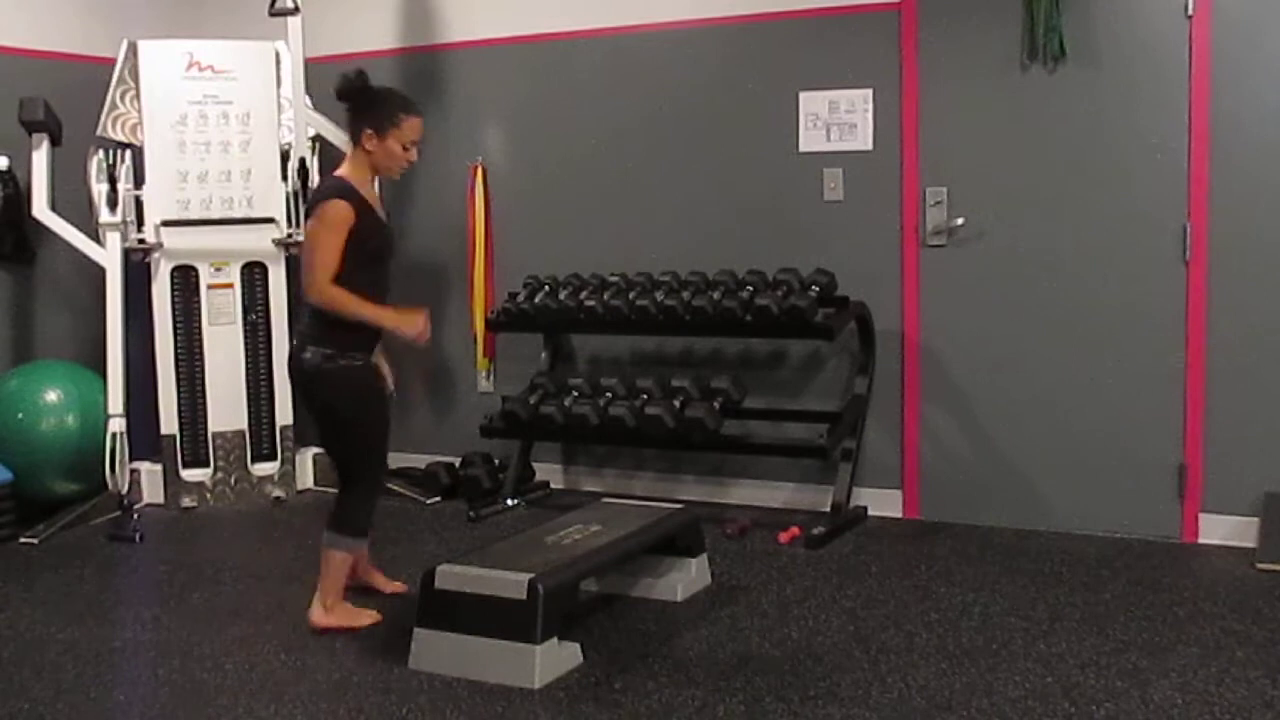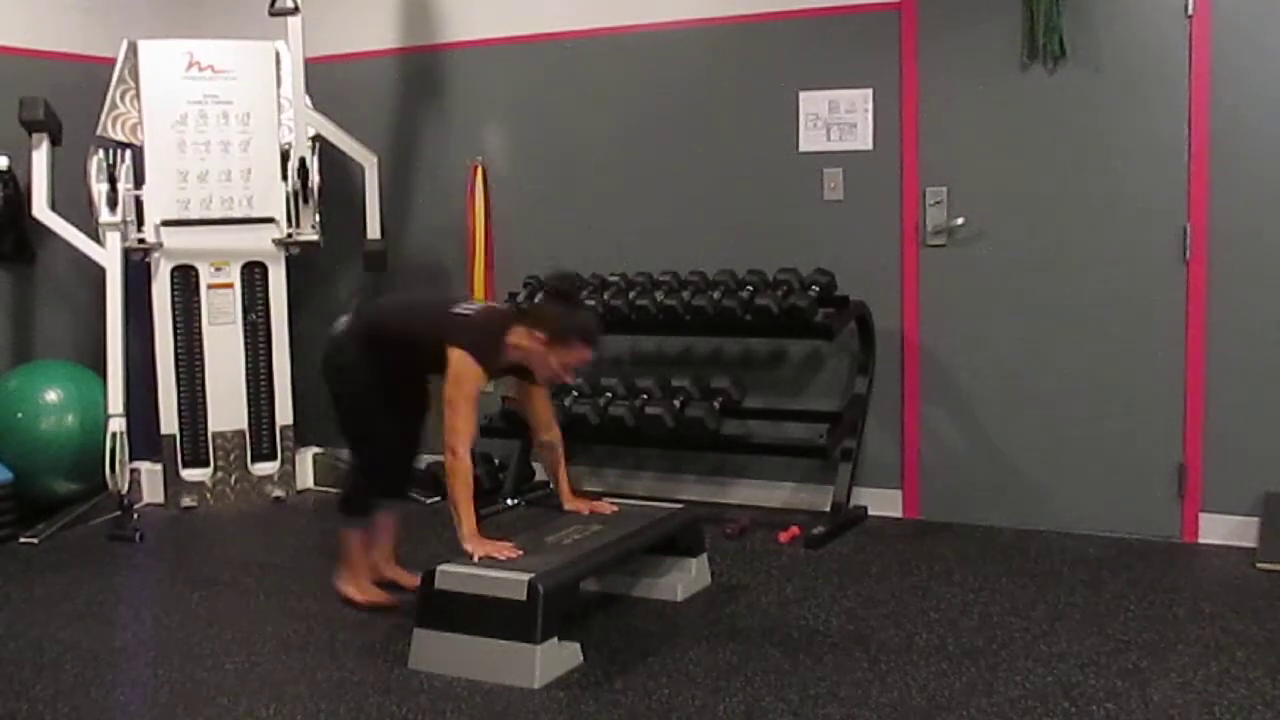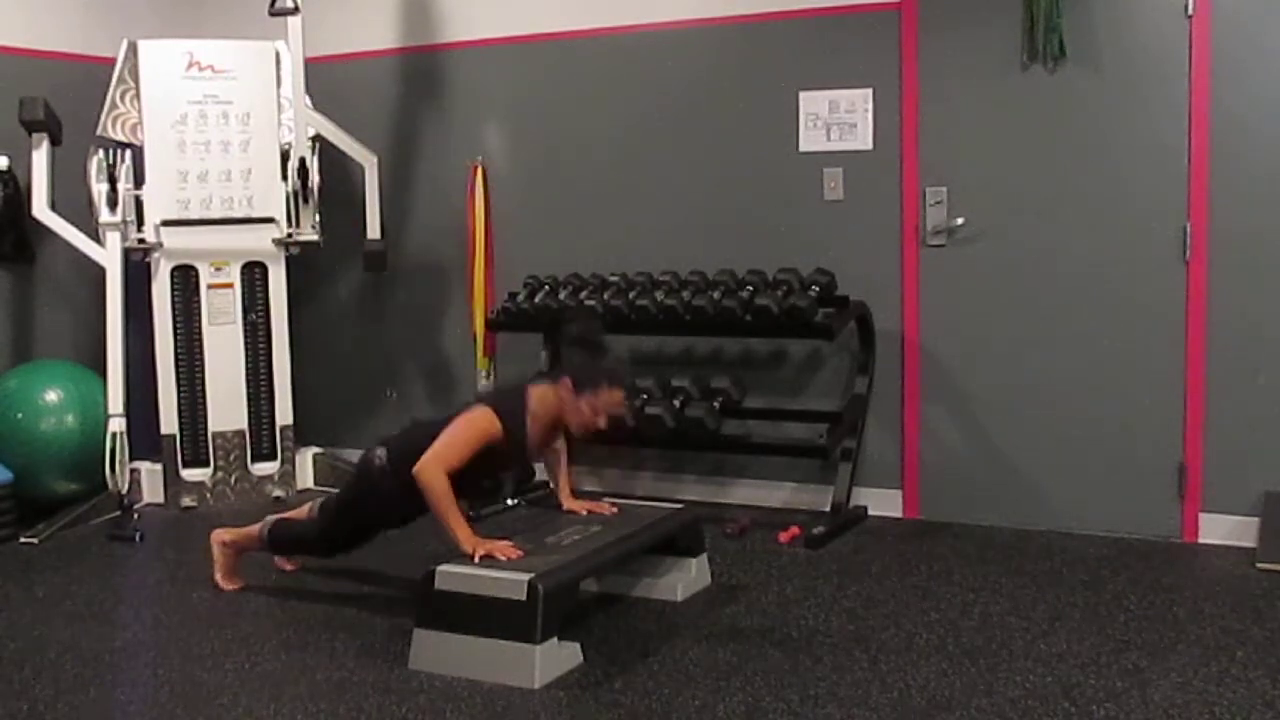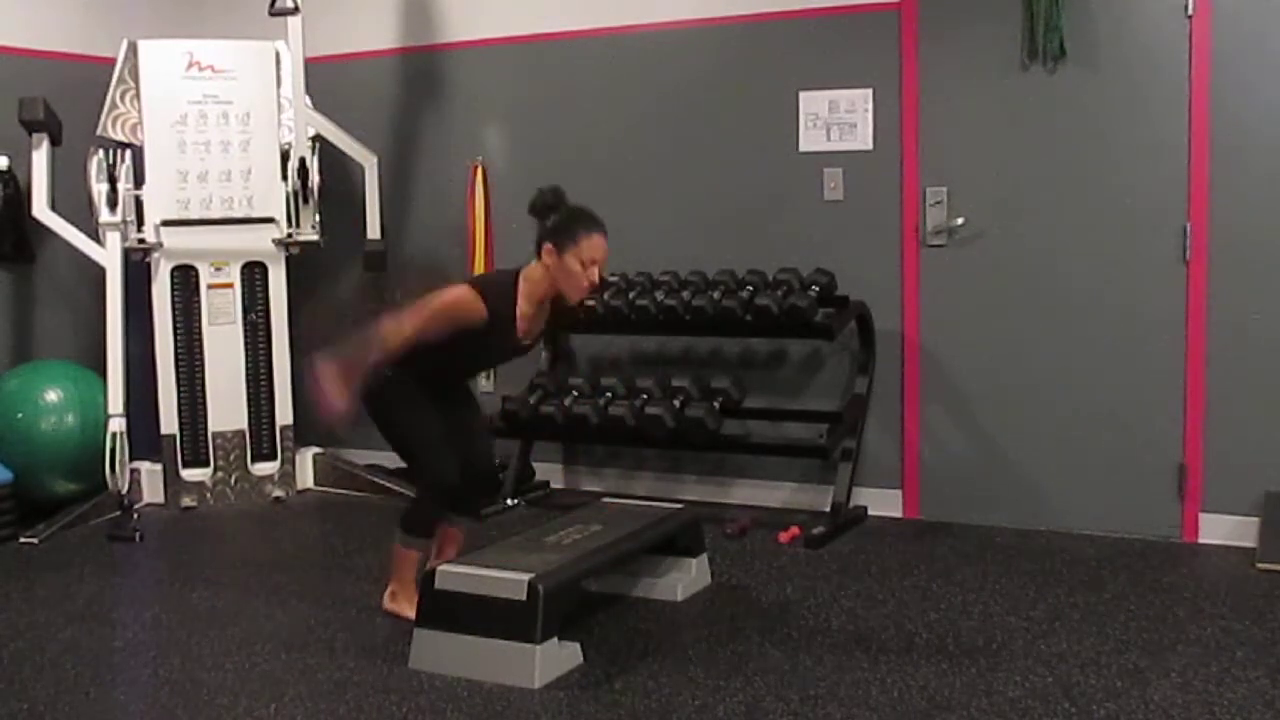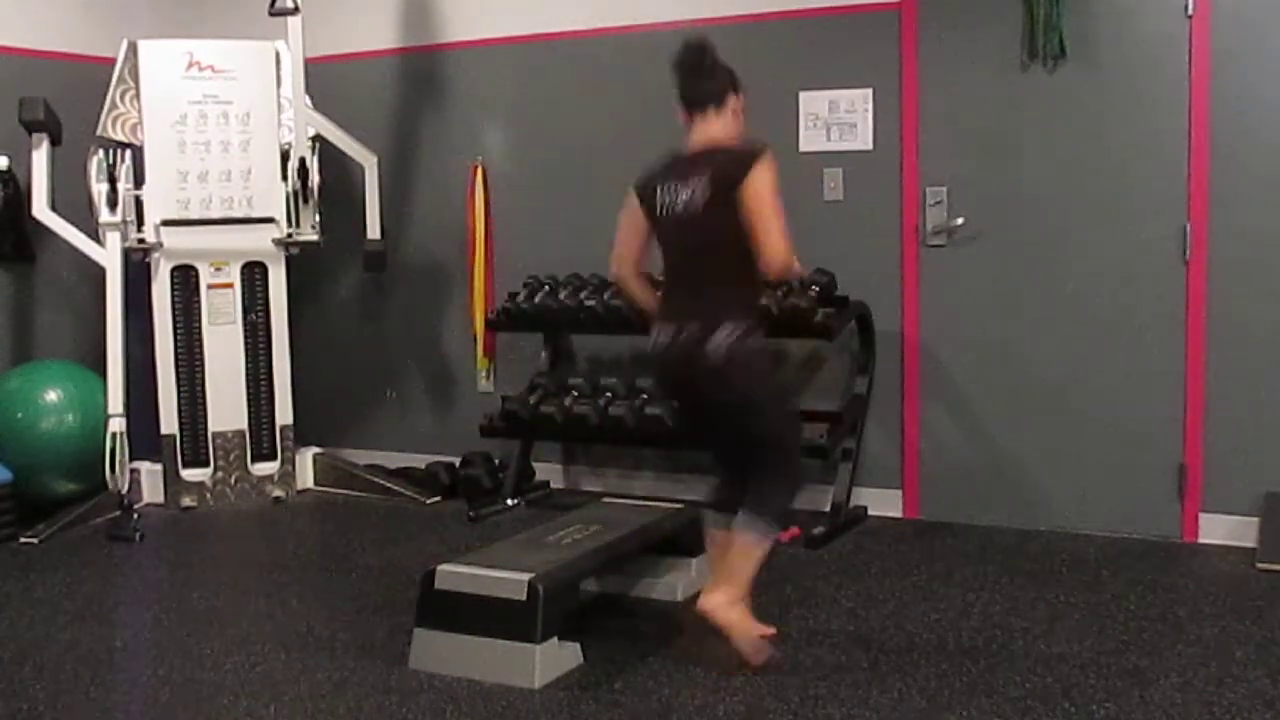
dt=1s
person 1, frame 1
left shoulder: (355, 194)
right shoulder: (339, 200)
right elbow: (319, 288)
left wrist: (375, 353)
right wrist: (396, 320)
left hip: (335, 358)
right hip: (335, 363)
left knee: (362, 470)
right knee: (364, 475)
left ankle: (359, 569)
right ankle: (328, 603)
person 1, frame 2
left shoulder: (525, 353)
right shoulder: (473, 350)
left elbow: (545, 431)
right elbow: (458, 451)
left wrist: (567, 495)
right wrist: (470, 536)
left hip: (403, 362)
right hip: (357, 348)
left knee: (402, 456)
right knee: (381, 459)
left ankle: (382, 561)
right ankle: (351, 571)
person 1, frame 3
left shoulder: (555, 406)
right shoulder: (500, 418)
right elbow: (427, 470)
left wrist: (566, 496)
right wrist: (467, 540)
left hip: (420, 477)
right hip: (396, 470)
right knee: (329, 538)
left ankle: (294, 522)
right ankle: (230, 542)
person 1, frame 4
left shoulder: (554, 304)
right shoulder: (487, 298)
right elbow: (400, 327)
right wrist: (343, 373)
left hip: (445, 381)
right hip: (396, 378)
left knee: (480, 475)
right knee: (440, 476)
right ankle: (400, 591)
person 1, frame 5
left shoulder: (655, 179)
right shoulder: (748, 160)
left elbow: (623, 271)
right elbow: (775, 258)
right wrist: (790, 269)
left hip: (676, 347)
right hip: (726, 343)
left knee: (743, 467)
right knee: (779, 469)
left ankle: (717, 589)
right ankle: (726, 597)
